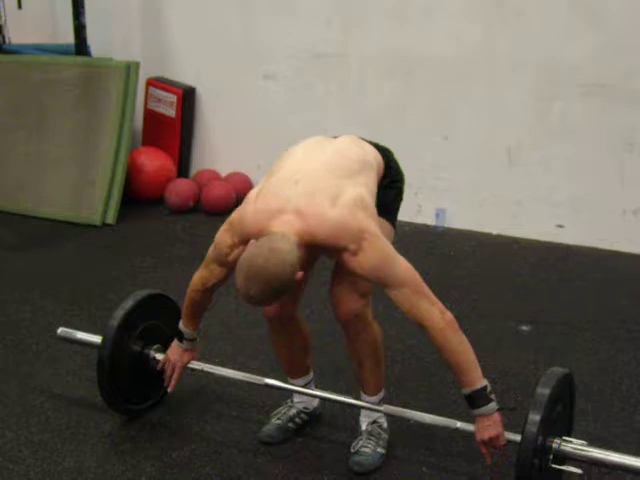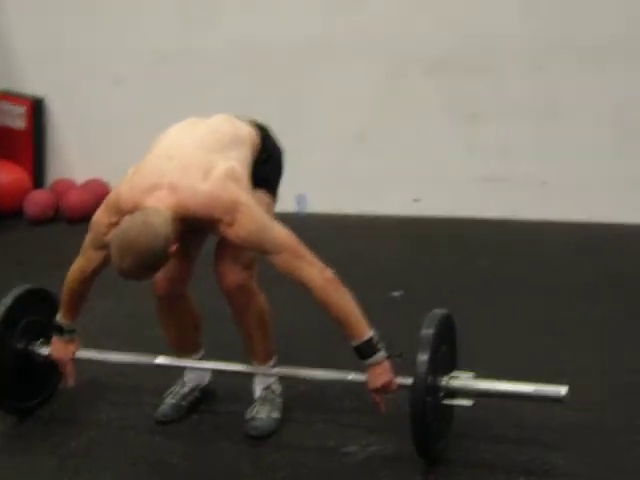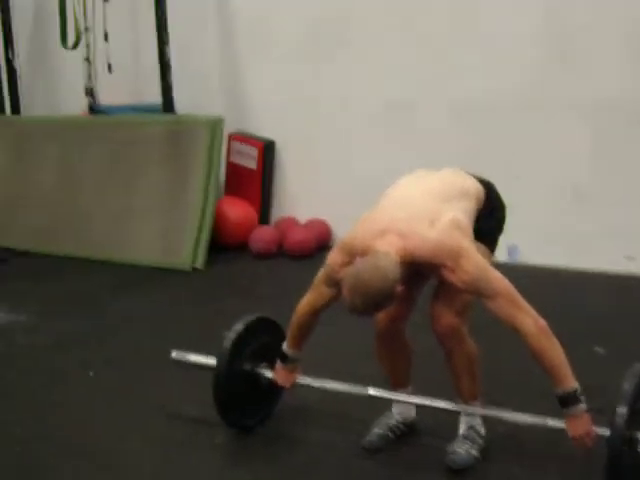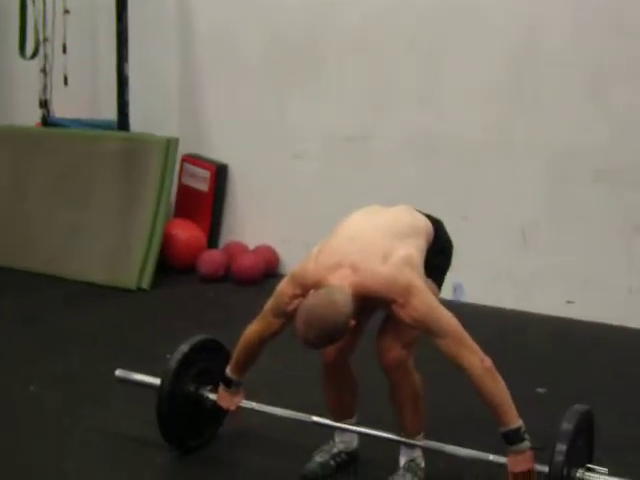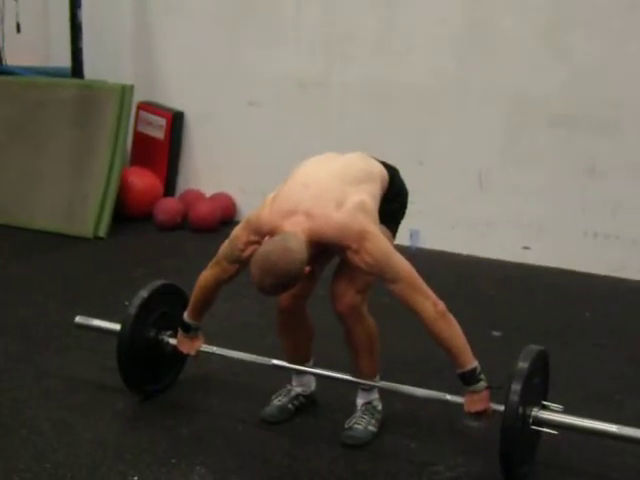
dt=1s
person 1, frame 1
left shoulder: (354, 238)
right shoulder: (242, 228)
left elbow: (436, 316)
right elbow: (203, 281)
left wrist: (483, 405)
right wrist: (185, 340)
left knee: (350, 307)
right knee: (277, 310)
left ankle: (374, 416)
right ankle: (303, 399)
person 1, frame 2
left shoulder: (228, 209)
right shoulder: (118, 210)
left elbow: (318, 275)
right elbow: (82, 270)
left wrist: (373, 355)
right wrist: (64, 332)
left knee: (235, 279)
right knee: (166, 286)
left ankle: (267, 383)
right ankle: (195, 376)
person 1, frame 3
left shoulder: (453, 257)
right shoulder: (351, 251)
left elbow: (531, 323)
right elbow: (311, 303)
left wrist: (573, 404)
right wrist: (287, 360)
left knee: (447, 322)
right knee: (386, 323)
left ankle: (472, 422)
right ankle: (402, 411)
person 1, frame 4
left shoulder: (404, 294)
right shoulder: (302, 283)
left elbow: (477, 362)
right elbow: (258, 330)
left wrist: (517, 440)
right wrist: (231, 382)
left knee: (394, 355)
right knee: (333, 356)
right ankle: (344, 442)
person 1, frame 5
left shoulder: (358, 240)
right shoulder: (256, 229)
left elbow: (431, 306)
right elbow: (212, 275)
left wrist: (473, 381)
right wrist: (189, 327)
left knee: (347, 301)
right knee: (288, 301)
left ankle: (369, 400)
right ankle: (301, 385)
